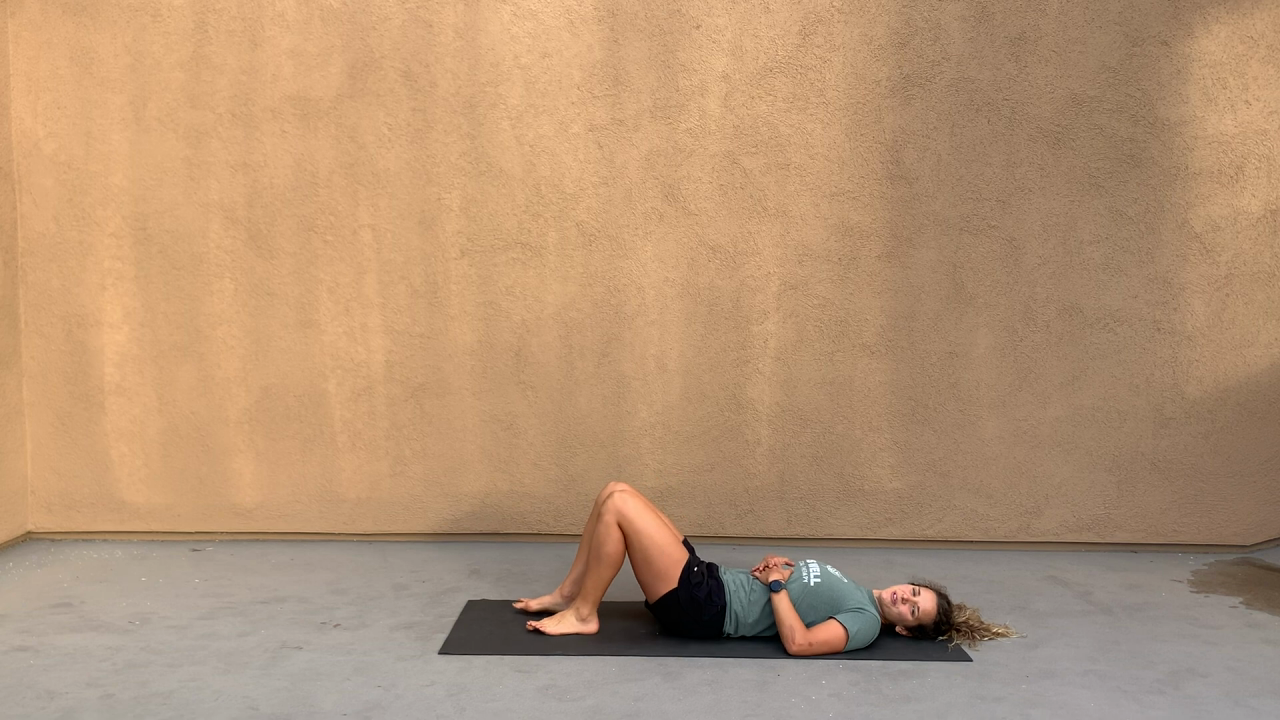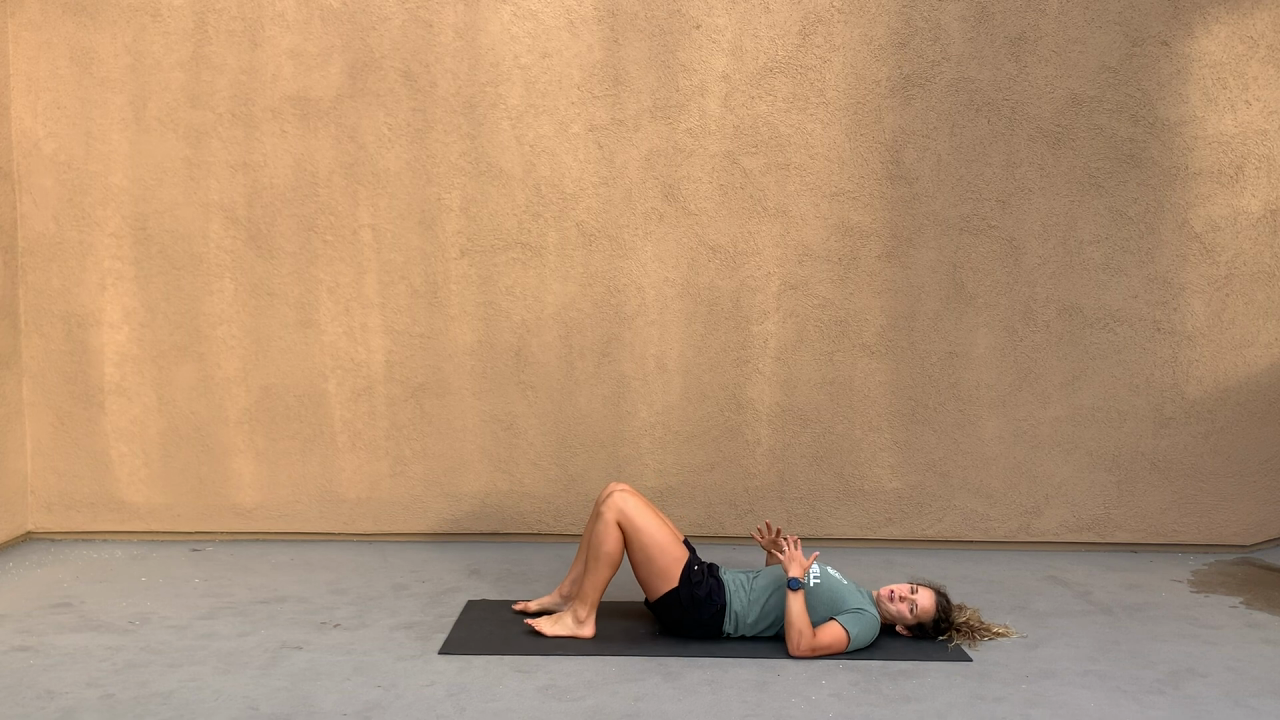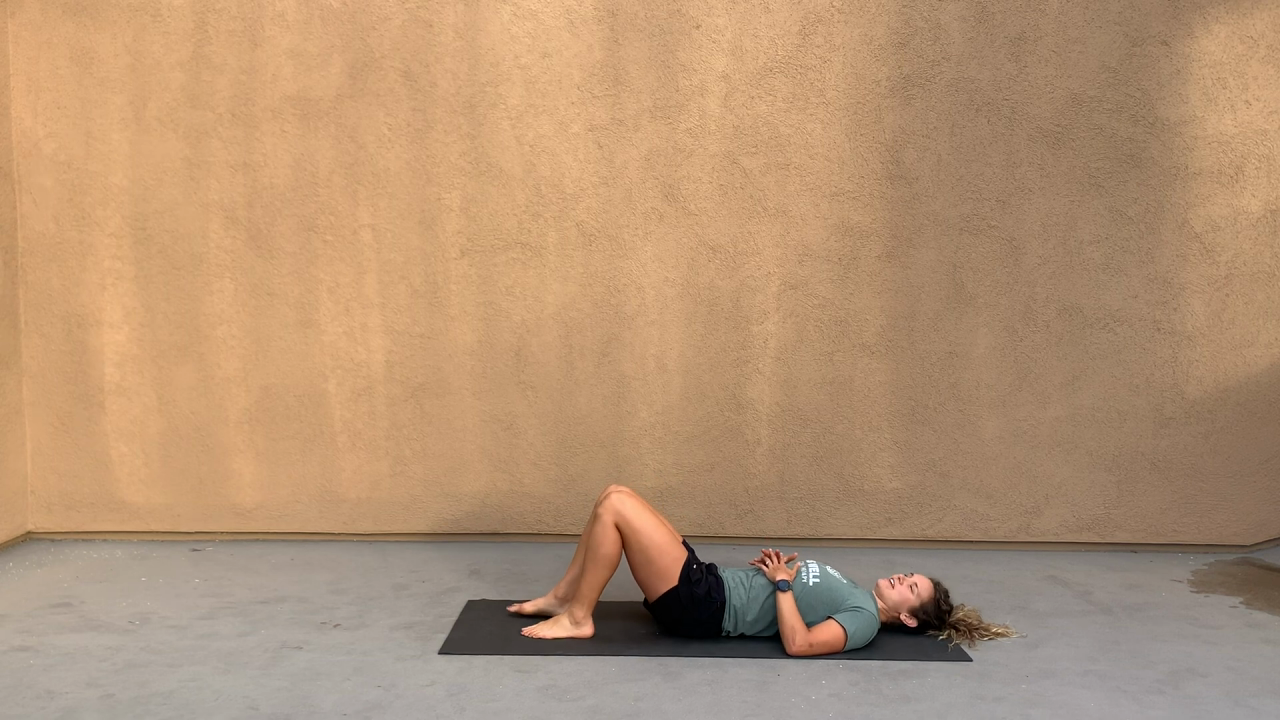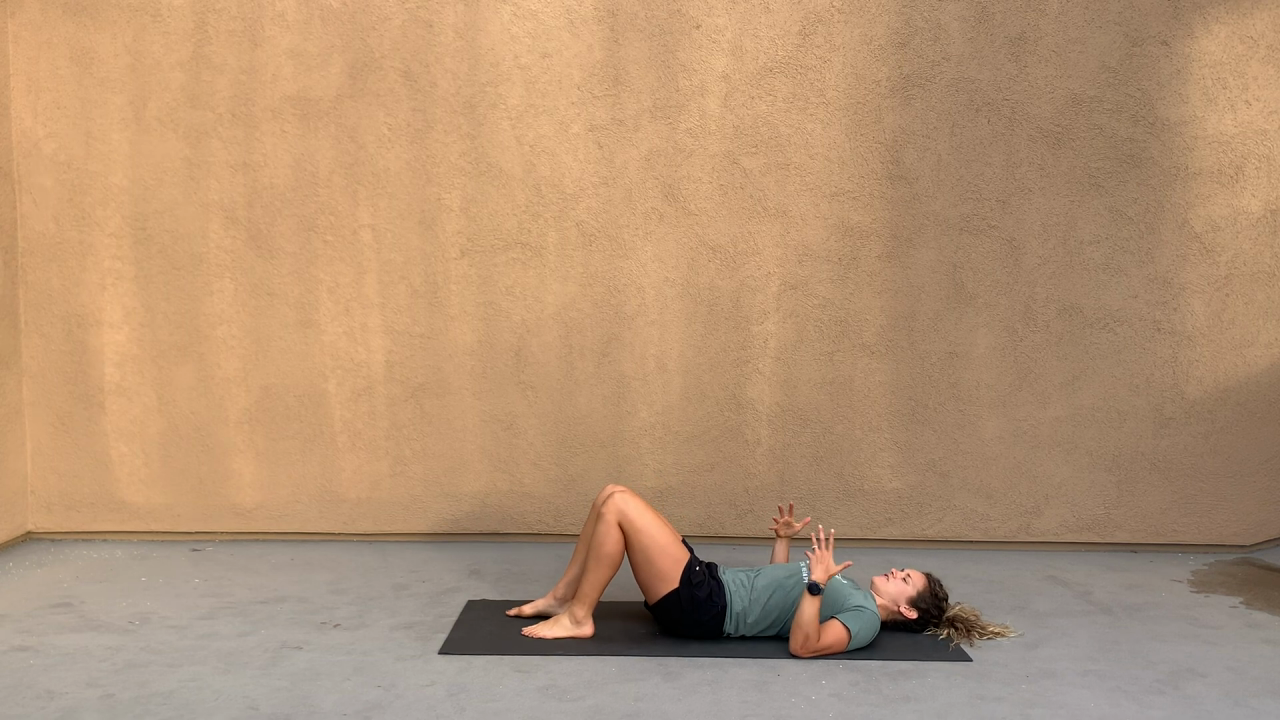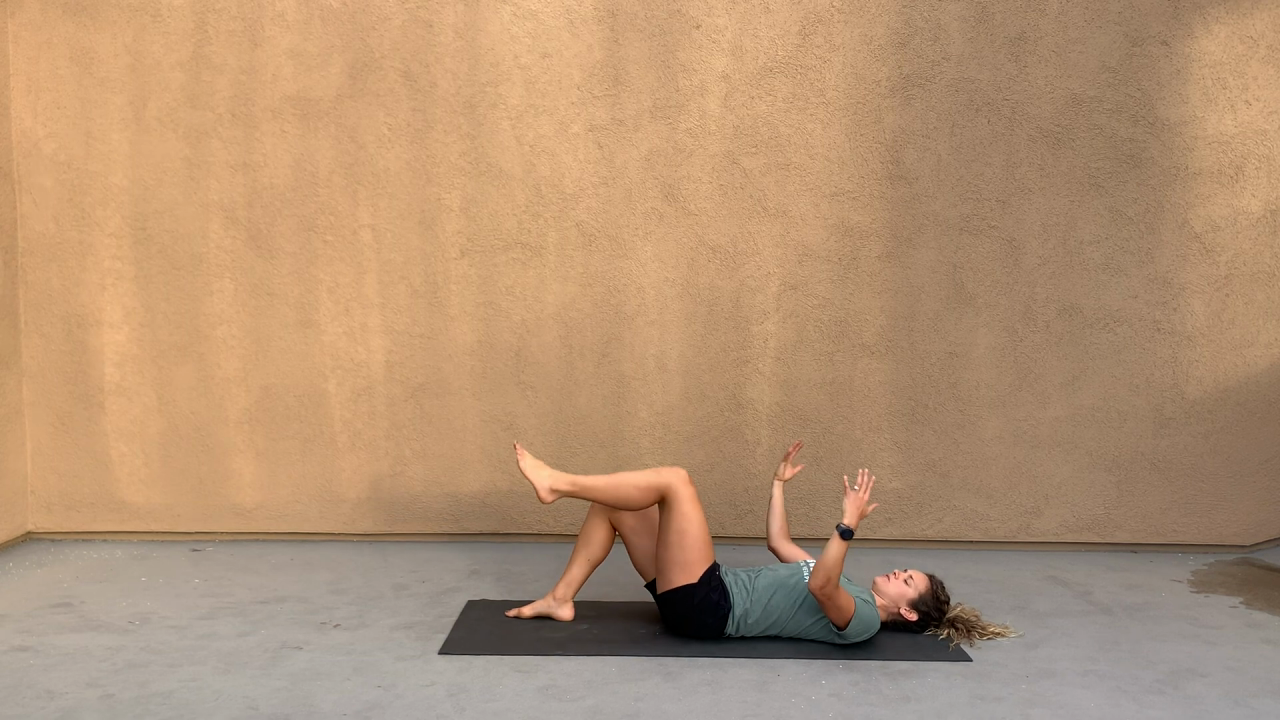
dt=0.7s
person 1, frame 1
left shoulder: (867, 623)
right shoulder: (856, 594)
left elbow: (798, 642)
left wrist: (776, 584)
right wrist: (777, 567)
left hip: (700, 608)
right hip: (708, 581)
left knee: (618, 506)
right knee: (615, 491)
left ankle: (583, 614)
right ankle: (569, 594)
person 1, frame 2
left shoulder: (867, 623)
right shoulder: (856, 594)
left elbow: (802, 645)
left wrist: (795, 580)
right wrist: (778, 555)
left hip: (700, 608)
right hip: (708, 582)
left knee: (617, 505)
right knee: (616, 492)
left ankle: (581, 618)
right ankle: (566, 594)
person 1, frame 3
left shoulder: (865, 620)
right shoulder: (854, 594)
left elbow: (797, 642)
left wrist: (782, 584)
right wrist: (775, 567)
left hip: (701, 607)
right hip: (708, 581)
left knee: (615, 508)
right knee: (616, 494)
left ankle: (577, 618)
right ankle: (563, 595)
person 1, frame 4
left shoulder: (864, 618)
right shoulder: (854, 591)
left elbow: (801, 644)
left wrist: (818, 582)
right wrist: (783, 538)
left hip: (700, 608)
right hip: (707, 583)
left knee: (618, 507)
right knee: (613, 495)
left ankle: (579, 617)
right ankle: (561, 596)
person 1, frame 5
left shoulder: (860, 619)
right shoulder: (848, 590)
left elbow: (819, 585)
right elbow: (779, 543)
left wrist: (848, 525)
right wrist: (780, 483)
left hip: (703, 607)
right hip: (704, 594)
left knee: (675, 480)
right knee: (615, 506)
left ankle: (560, 483)
right ankle: (560, 599)
